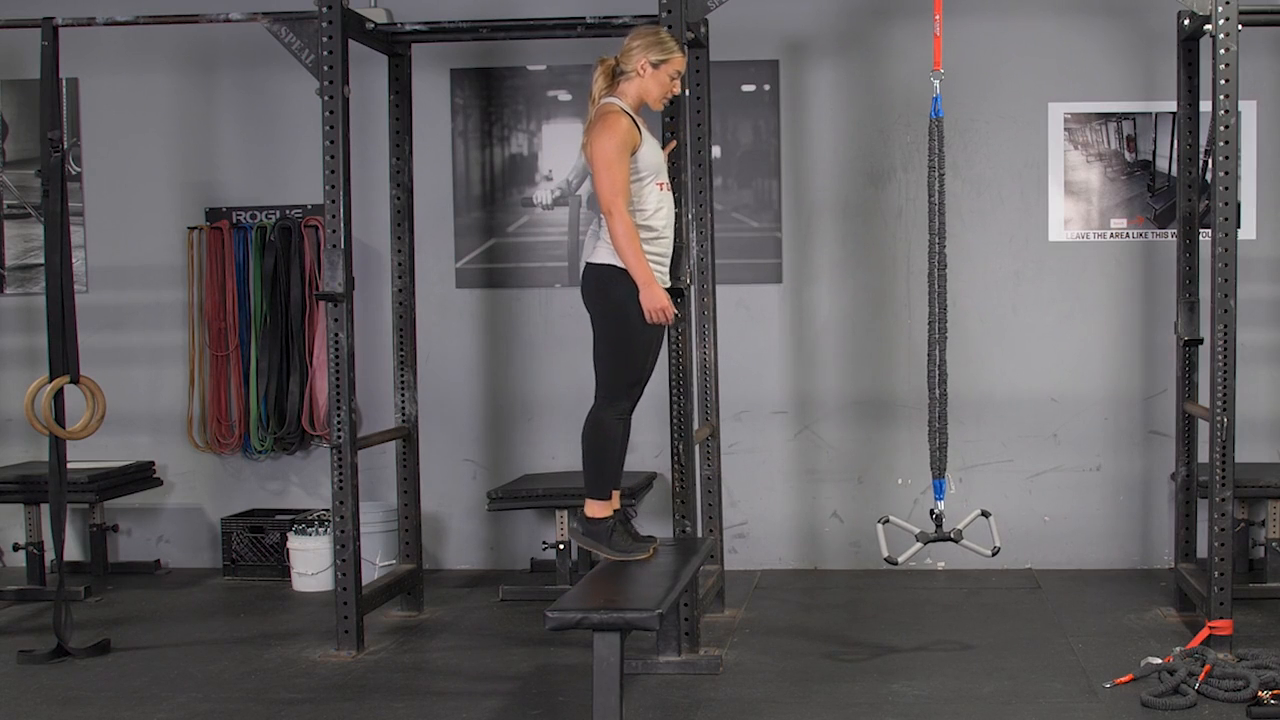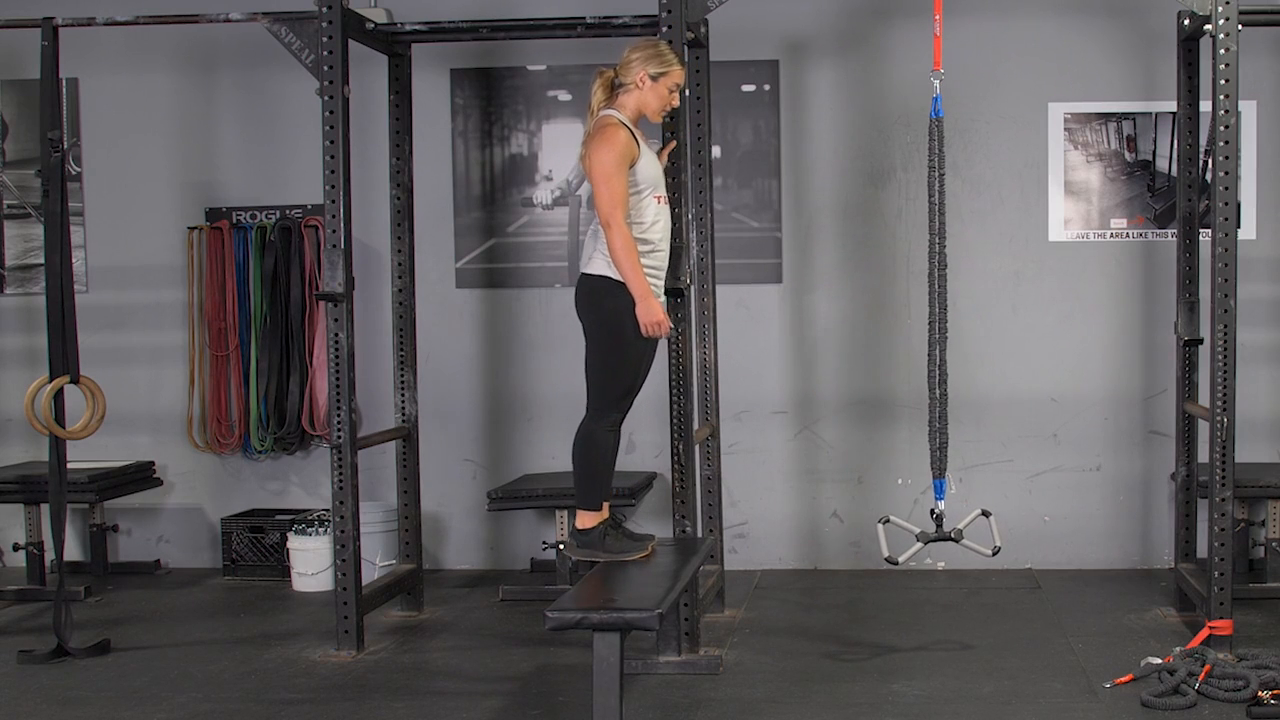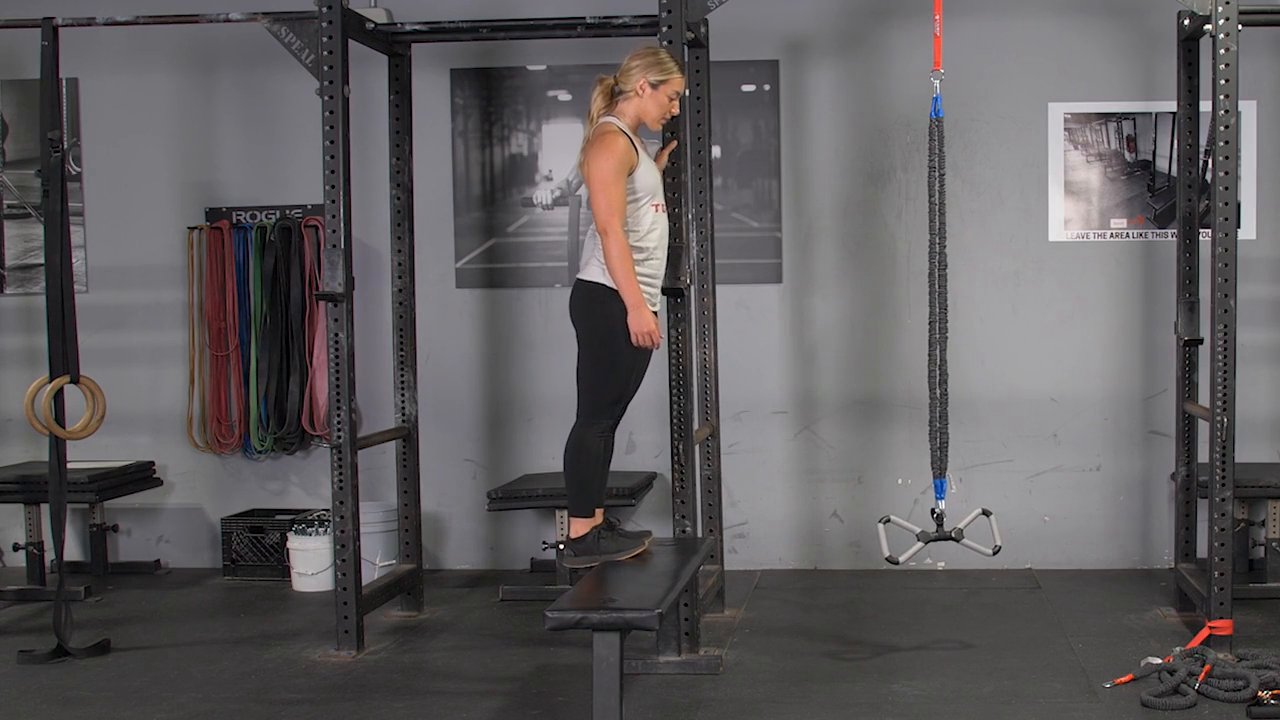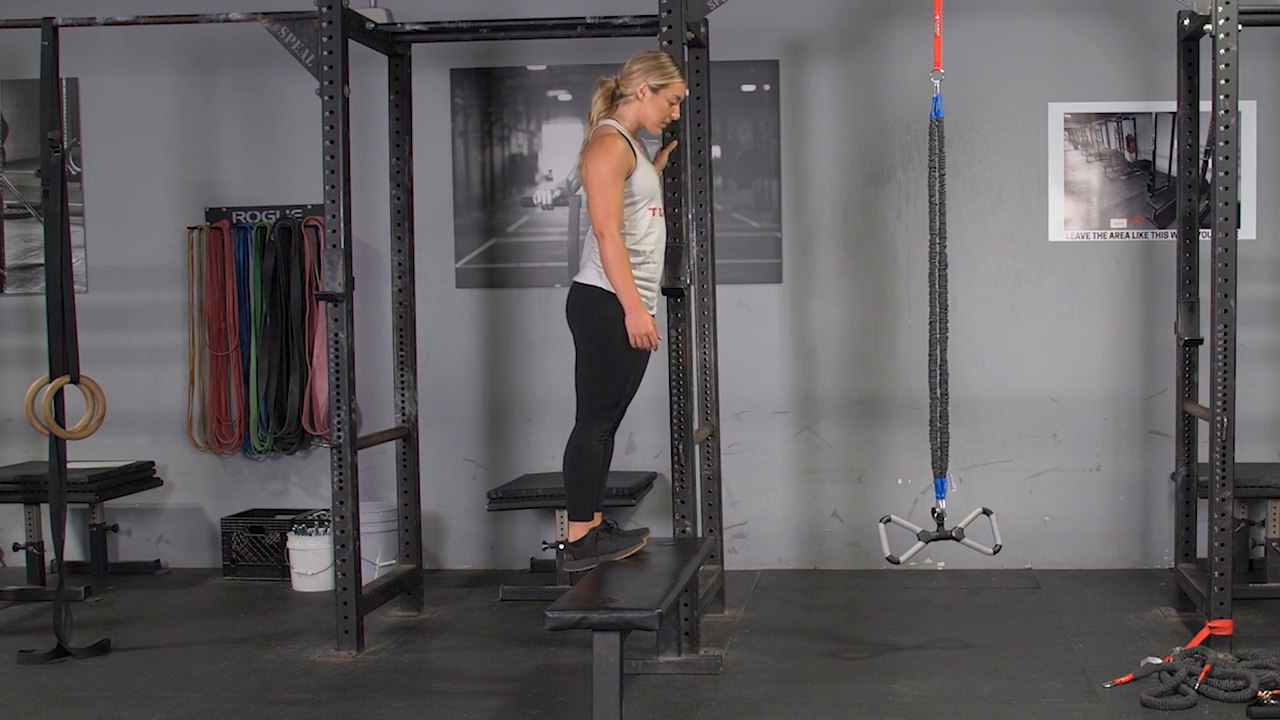
dt=0.2s
person 1, frame 1
left shoulder: (631, 123)
right shoulder: (613, 120)
right elbow: (615, 210)
left wrist: (666, 156)
right wrist: (647, 284)
left hip: (639, 281)
right hip: (620, 281)
left knee: (623, 401)
right knee: (613, 400)
left ankle: (609, 513)
right ankle: (594, 518)
person 1, frame 2
left shoulder: (630, 136)
right shoulder: (612, 133)
right elbow: (613, 223)
left wrist: (662, 162)
right wrist: (644, 297)
left hip: (633, 294)
right hip: (615, 293)
left knee: (613, 411)
right knee: (604, 410)
left ankle: (599, 521)
right ankle: (586, 530)
person 1, frame 3
left shoulder: (630, 143)
right shoulder: (610, 141)
right elbow: (610, 231)
left wrist: (660, 166)
right wrist: (636, 306)
left hip: (629, 303)
right hip: (609, 300)
left knee: (607, 418)
right knee: (596, 418)
left ankle: (594, 525)
right ankle: (581, 537)
person 1, frame 4
left shoulder: (630, 145)
right shoulder: (609, 144)
right elbow: (607, 233)
left wrist: (659, 166)
right wrist: (633, 309)
left hip: (628, 305)
right hip: (606, 303)
left knee: (606, 421)
right knee: (595, 421)
left ankle: (592, 528)
right ankle: (580, 540)
